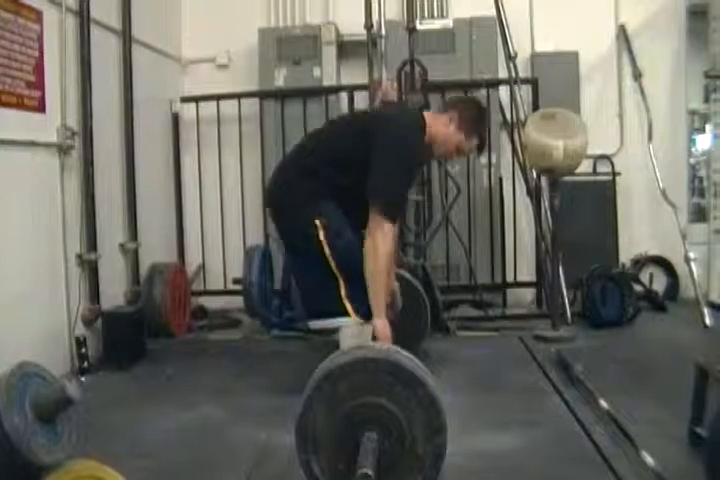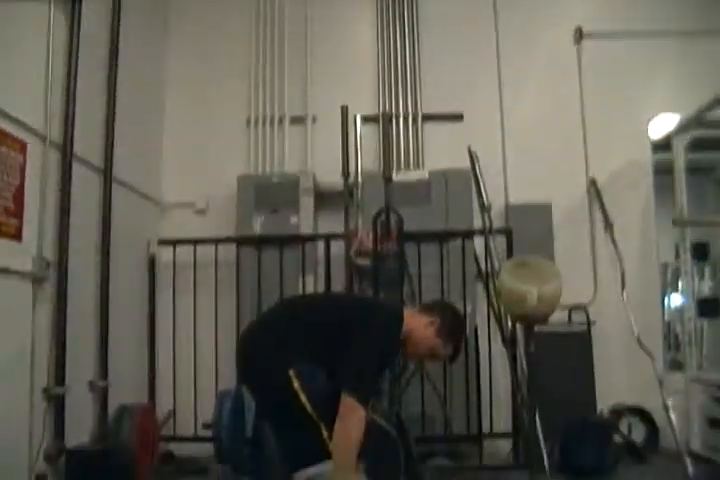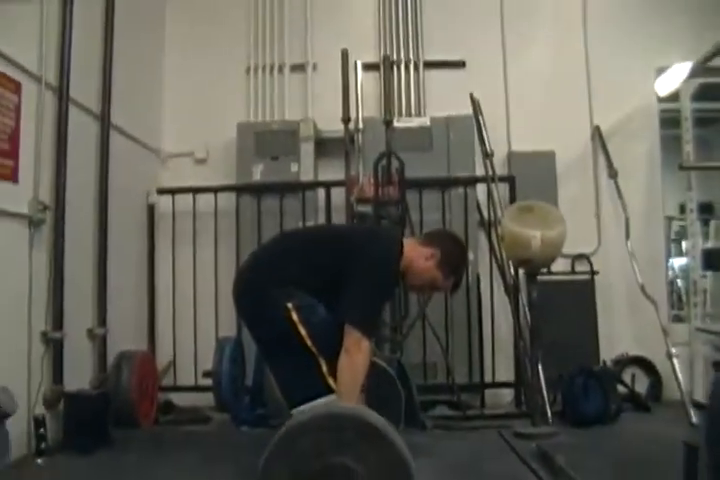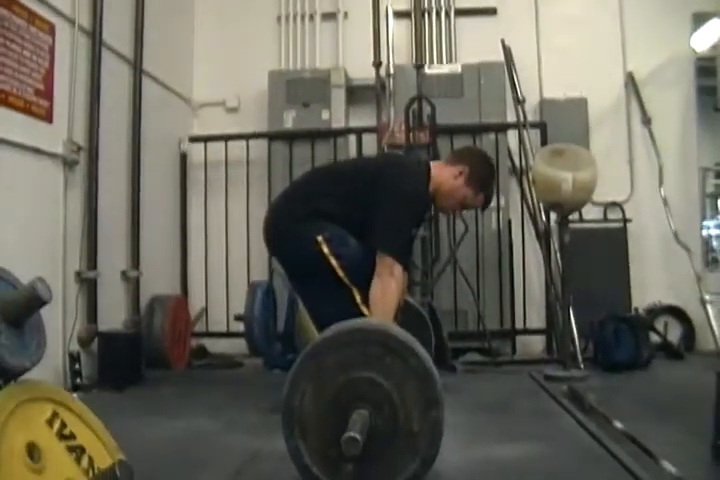
dt=1s
person 1, frame 1
left shoulder: (405, 130)
right shoulder: (402, 138)
left elbow: (388, 220)
right elbow: (379, 230)
left wrist: (389, 273)
right wrist: (379, 315)
left hip: (308, 194)
right hip: (302, 195)
left knee: (358, 294)
right knee: (352, 308)
person 1, frame 2
left shoulder: (385, 326)
right shoulder: (381, 333)
left elbow: (354, 408)
right elbow: (351, 414)
left hip: (266, 351)
right hip: (268, 353)
right knee: (327, 457)
person 1, frame 3
left shoulder: (383, 252)
right shoulder: (379, 260)
left elbow: (356, 341)
right elbow: (355, 345)
left hip: (267, 285)
right hip: (268, 286)
right knee: (324, 390)
person 1, frame 4
left shoulder: (414, 184)
right shoulder: (408, 186)
left elbow: (396, 270)
right elbow: (387, 272)
left hip: (297, 223)
right hip: (299, 222)
